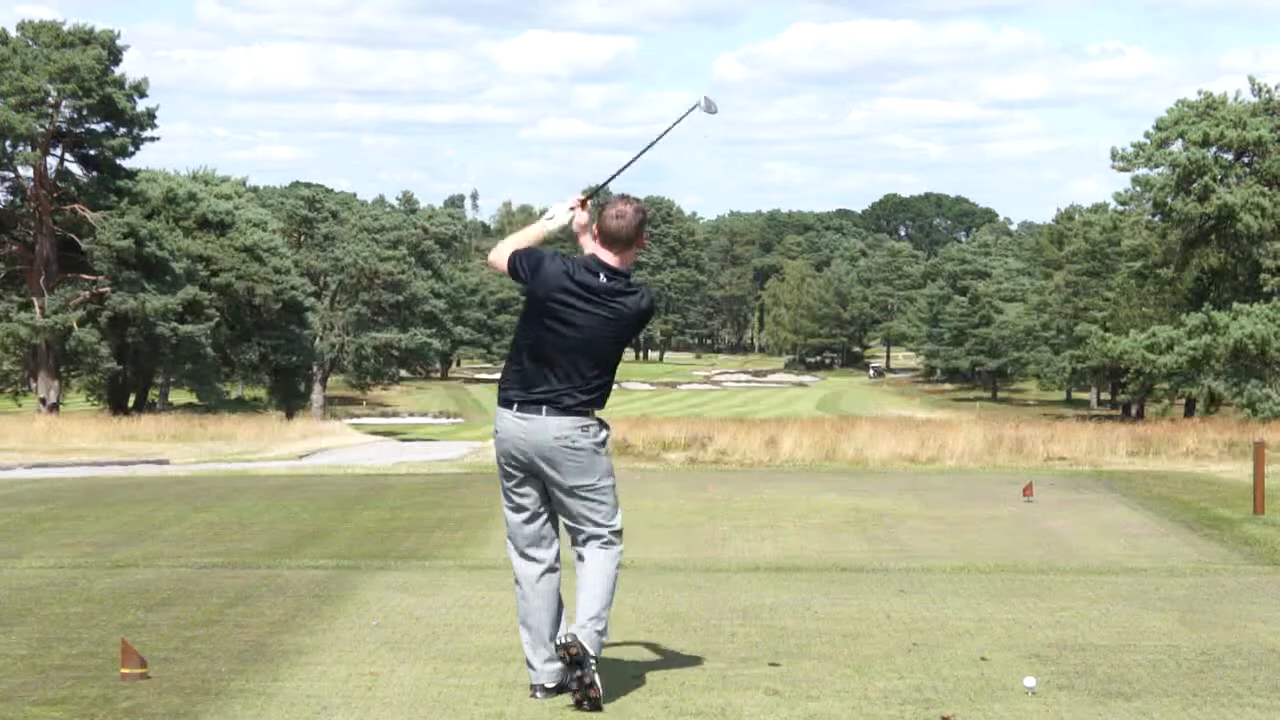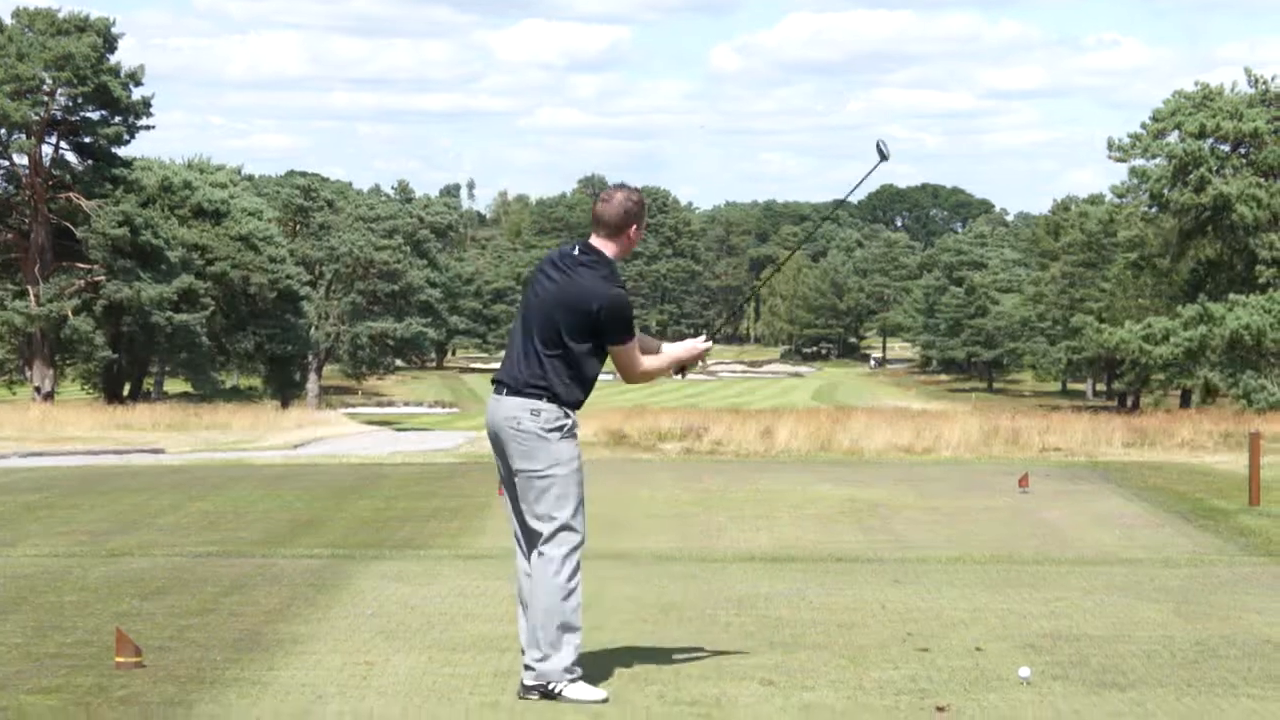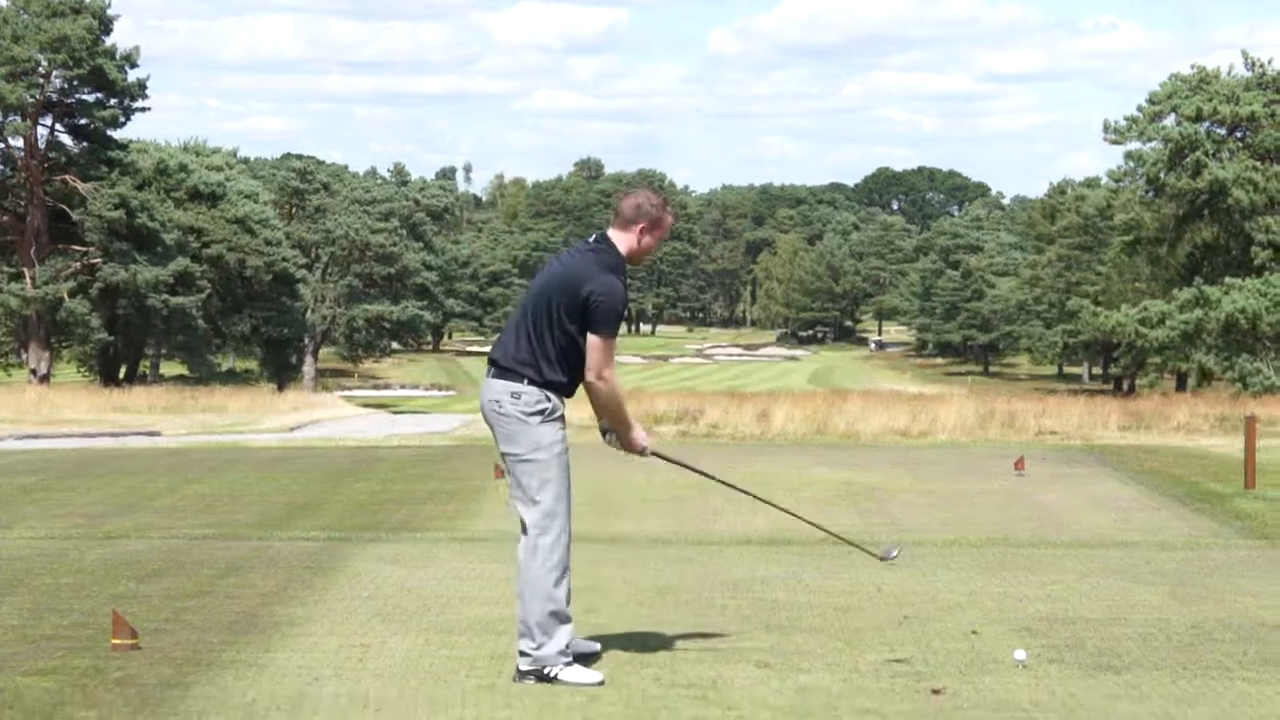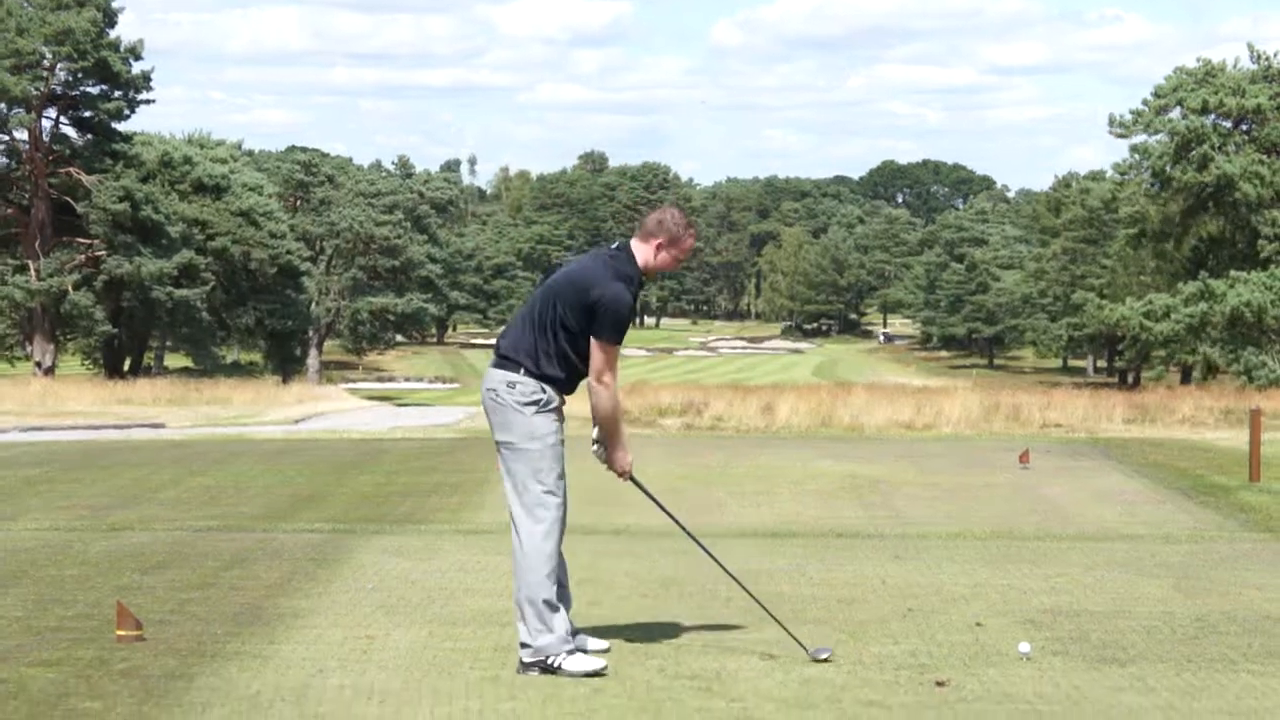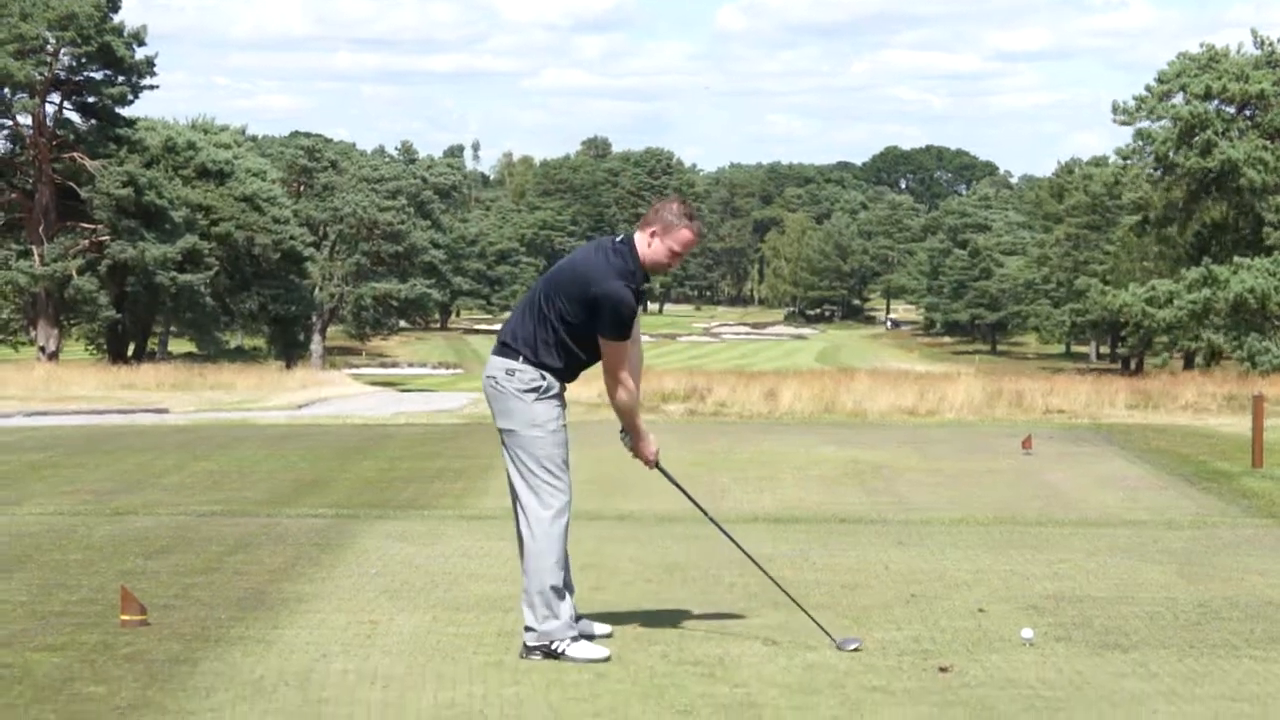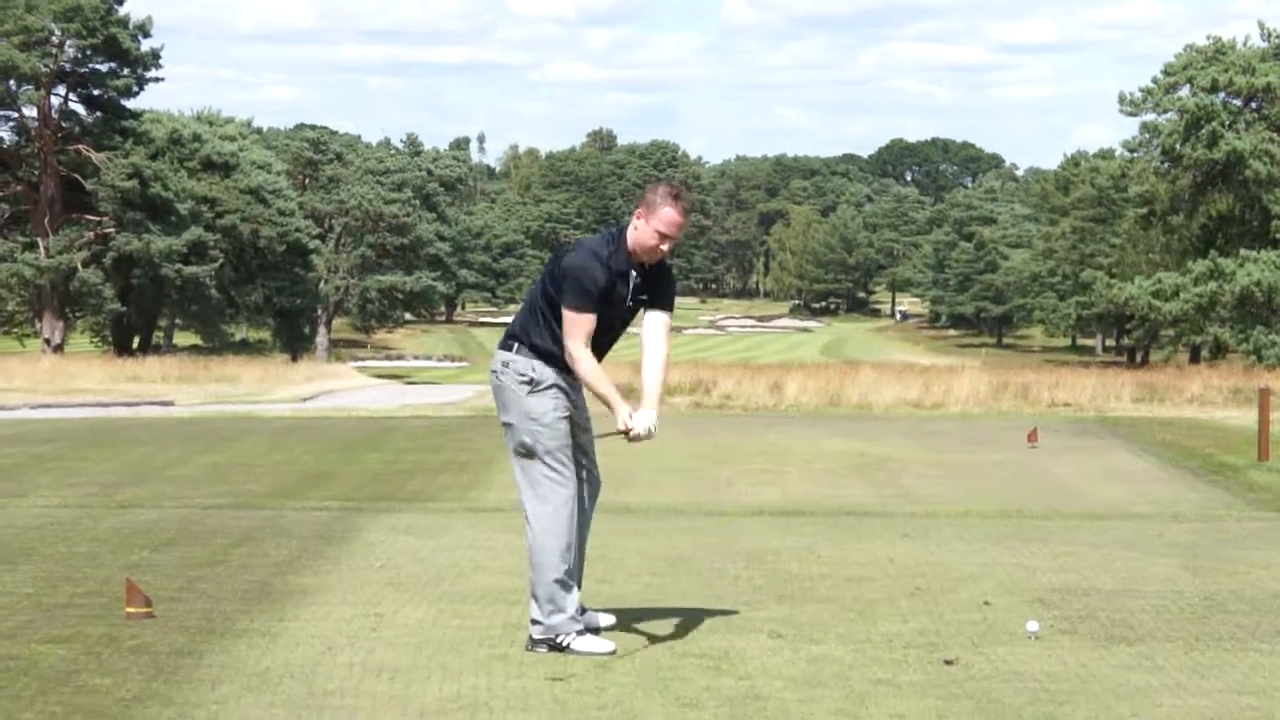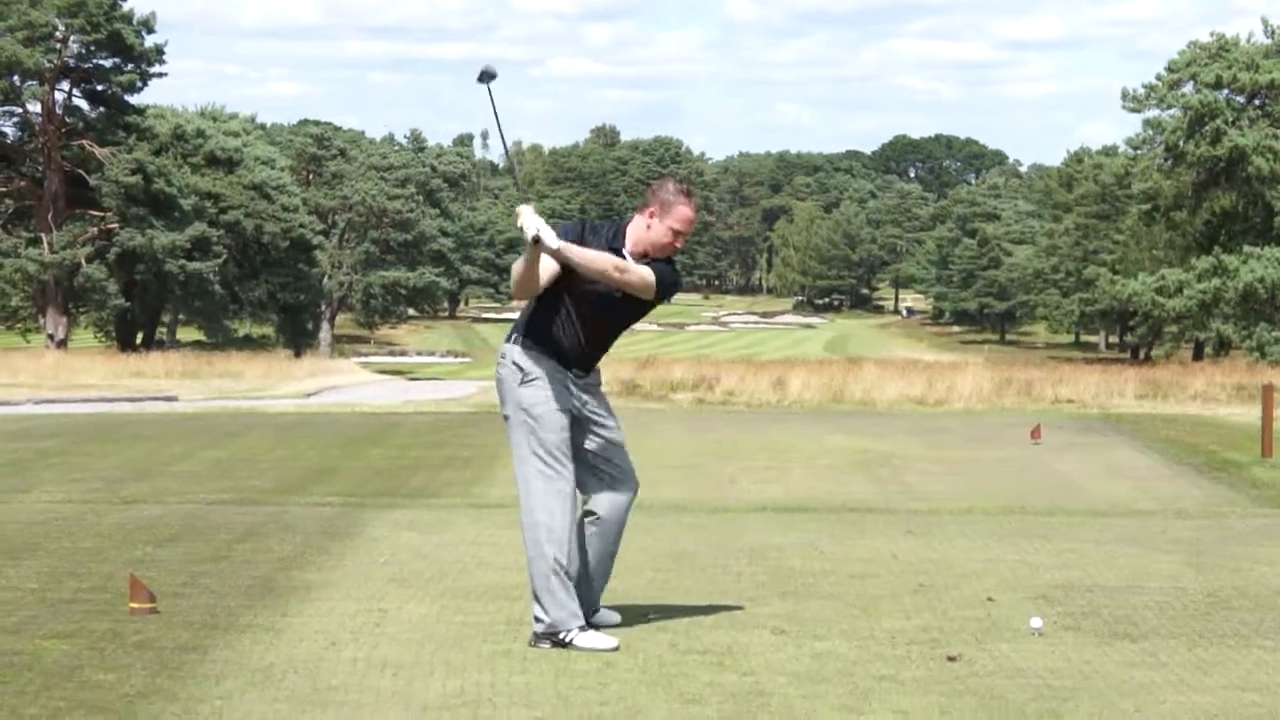
dt=0.3s
person 1, frame 1
left shoulder: (551, 271)
right shoulder: (639, 303)
left elbow: (499, 254)
left wrist: (556, 221)
right wrist: (583, 236)
left hip: (514, 423)
right hip: (572, 431)
left knee: (531, 553)
right knee: (600, 541)
left ankle: (545, 671)
right ankle: (583, 637)
person 1, frame 2
left shoulder: (558, 262)
right shoulder: (607, 293)
right elbow: (633, 369)
left wrist: (663, 347)
right wrist: (684, 354)
left hip: (507, 407)
right hip: (540, 417)
left knee: (534, 542)
right knee: (560, 540)
left ankle: (541, 654)
right ankle: (549, 672)
person 1, frame 3
left shoulder: (582, 255)
right shoulder: (606, 284)
right elbow: (598, 376)
left wrist: (608, 419)
right wrist: (628, 430)
left hip: (508, 390)
right hip: (527, 400)
left knee: (543, 524)
right knee: (546, 527)
left ankle: (548, 635)
right ankle: (540, 656)
person 1, frame 4
left shoulder: (610, 263)
right shoulder: (614, 290)
left elbow: (600, 368)
right elbow: (601, 379)
left wrist: (609, 434)
right wrist: (616, 445)
left hip: (525, 388)
right hip: (523, 392)
left knee: (547, 515)
right knee: (538, 517)
left ankle: (555, 627)
right ankle: (541, 647)
person 1, frame 5
left shoulder: (620, 258)
right shoulder: (613, 285)
left elbow: (631, 348)
right elbow: (616, 377)
left wrist: (635, 421)
right wrist: (639, 434)
left hip: (532, 377)
right hip: (524, 379)
left knee: (545, 501)
right knee: (546, 503)
left ankle: (557, 612)
right ankle: (546, 633)
person 1, frame 6
left shoulder: (660, 279)
right shoulder: (589, 259)
left elbow: (656, 343)
right elbow: (576, 351)
left wrist: (649, 408)
right wrist: (619, 407)
left hip: (565, 380)
right hip: (529, 373)
left knee: (580, 491)
right knee: (554, 497)
left ankle: (564, 605)
right ankle: (552, 626)
person 1, frame 7
left shoulder: (664, 274)
right shoulder: (580, 233)
left elbow: (619, 273)
right elbow: (522, 290)
left wrist: (556, 246)
right wrist: (533, 249)
left hip: (582, 378)
right hip: (531, 367)
left knee: (618, 486)
right knee: (551, 495)
left ankle: (581, 602)
right ankle: (556, 622)
